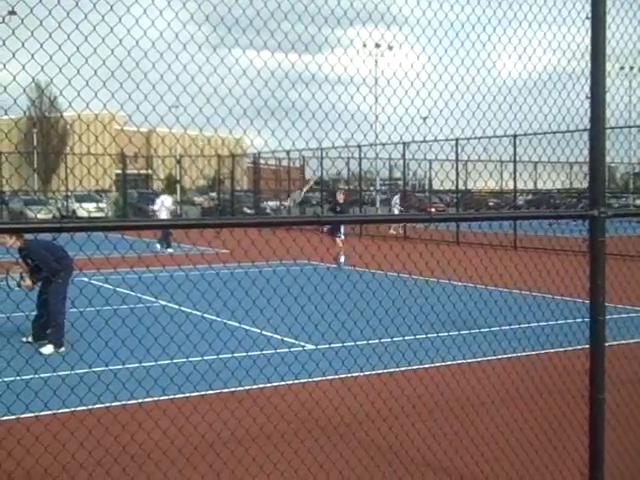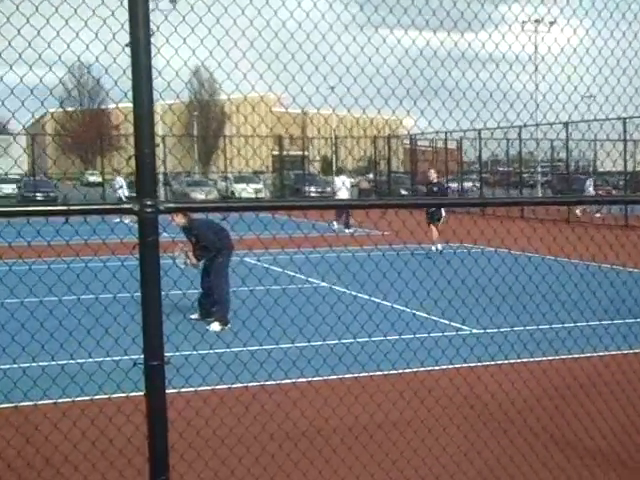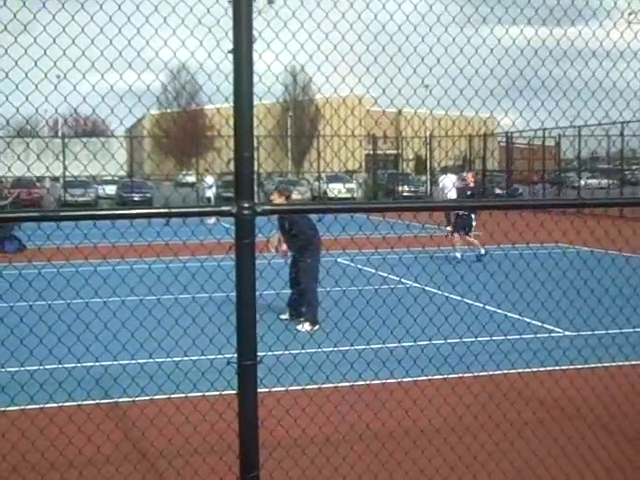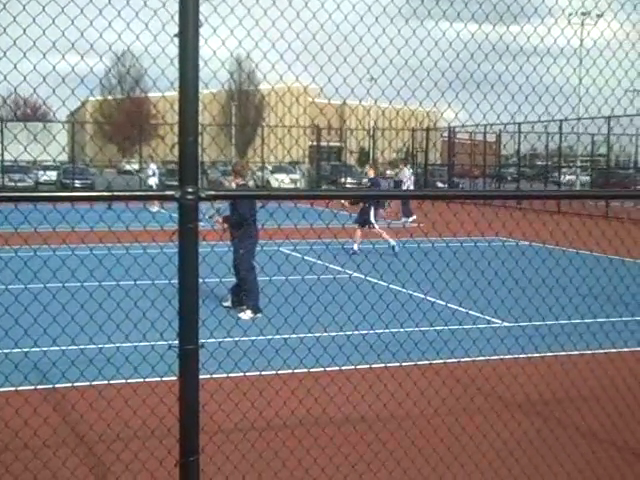
dt=0.7s
person 1, frame 1
left shoulder: (32, 247)
right shoulder: (23, 250)
left elbow: (52, 267)
right elbow: (37, 267)
left wrist: (33, 280)
right wrist: (29, 278)
left hip: (62, 269)
right hip: (52, 269)
left knee: (55, 304)
right knee: (42, 302)
left ankle: (57, 343)
right ankle: (39, 335)
person 1, frame 2
left shoulder: (197, 226)
right shoulder: (186, 228)
left elbow: (214, 246)
left wrist: (197, 258)
right wrist: (193, 255)
left hip: (222, 249)
right hip: (213, 249)
left knee: (219, 283)
right knee: (206, 281)
left ankle: (222, 320)
right ankle: (205, 312)
person 1, frame 3
left shoulder: (295, 215)
right shoulder: (282, 215)
left elbow: (306, 237)
left wrist: (288, 247)
right wrist: (280, 240)
left hip: (310, 250)
right hip: (298, 251)
left knee: (308, 284)
right knee: (295, 281)
left ankle: (311, 321)
right ankle: (294, 311)
person 1, frame 4
right shoulder: (242, 190)
left elbow: (242, 216)
left wrist: (225, 219)
right wrist: (229, 221)
left hip: (245, 237)
right hip: (241, 236)
left knee: (247, 271)
right knee: (239, 269)
left ankle: (253, 308)
right ankle: (237, 299)
